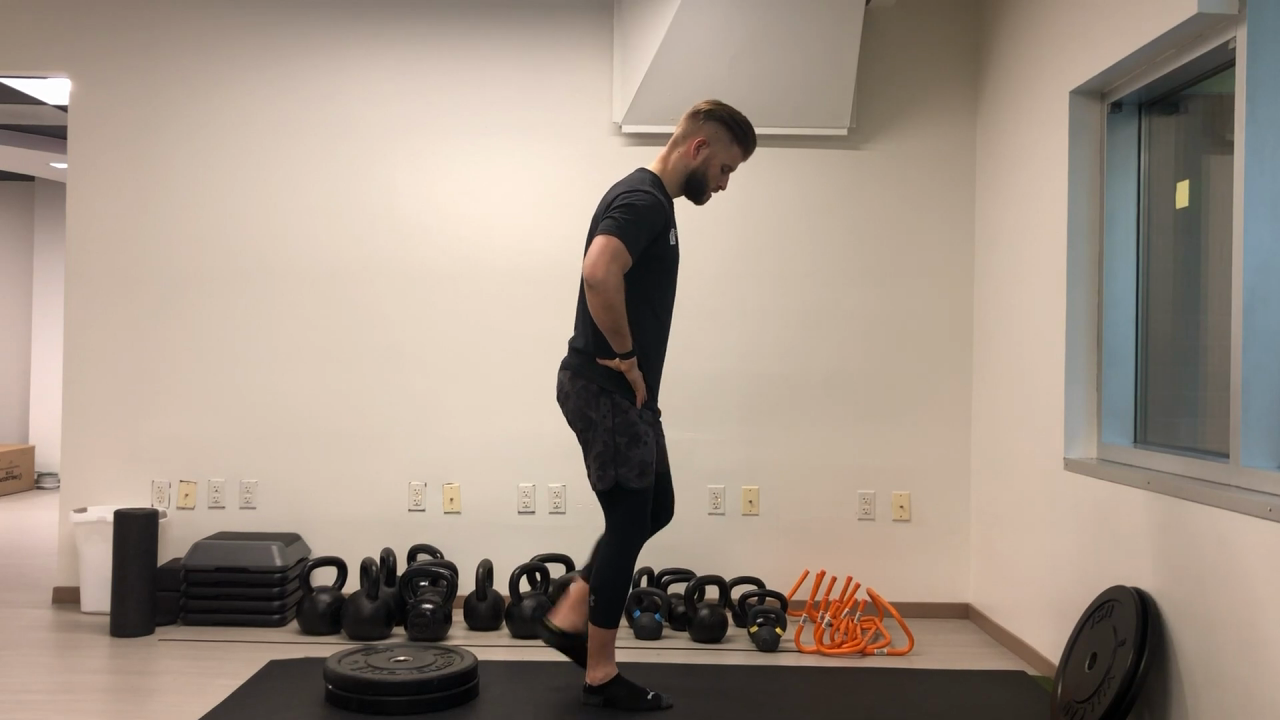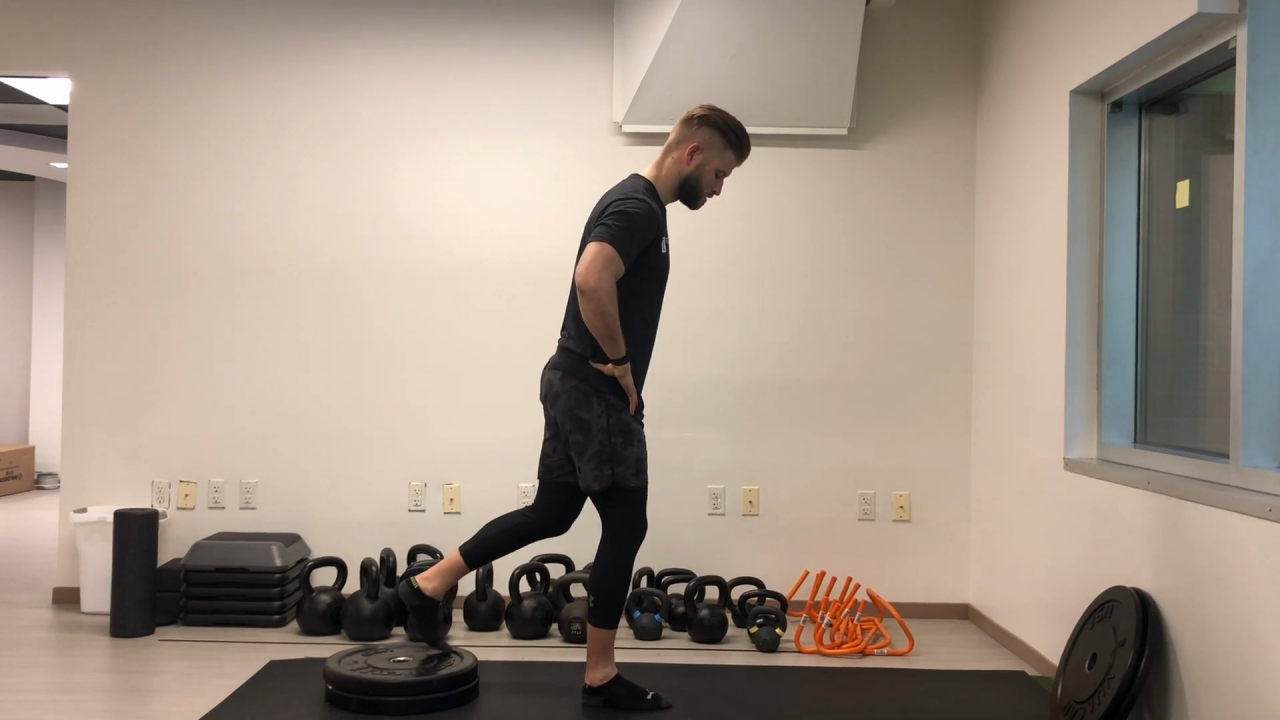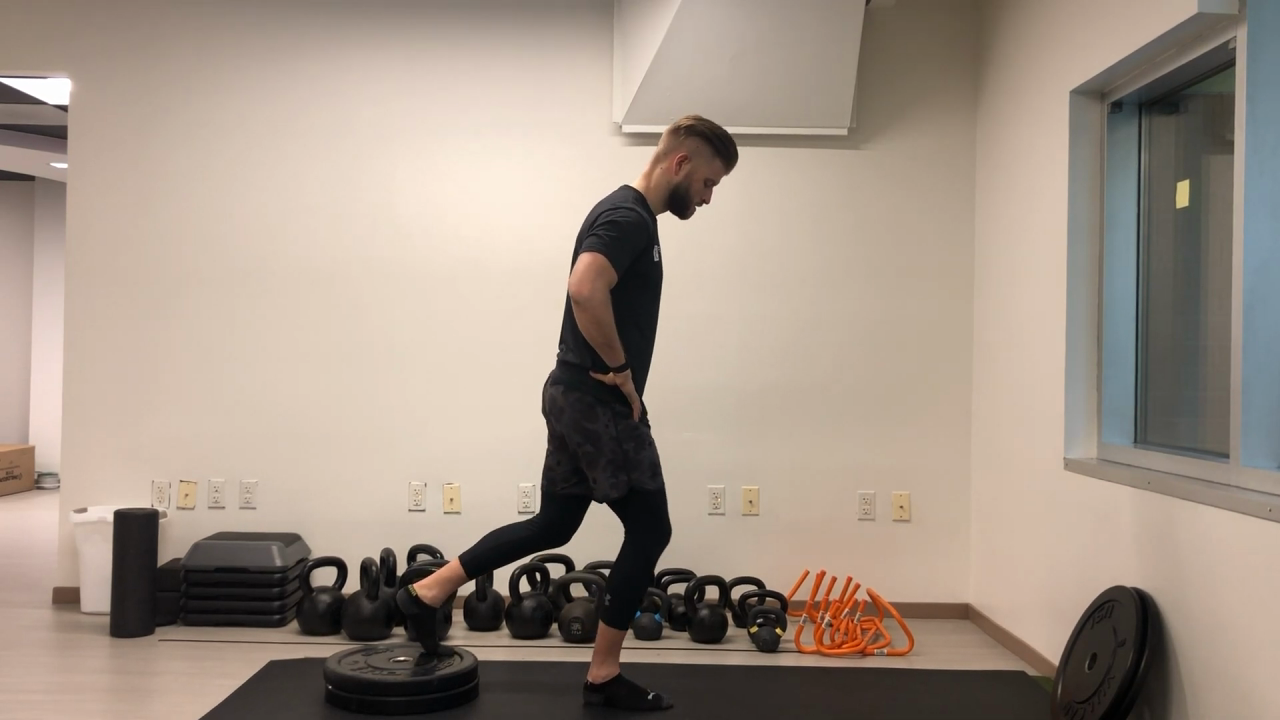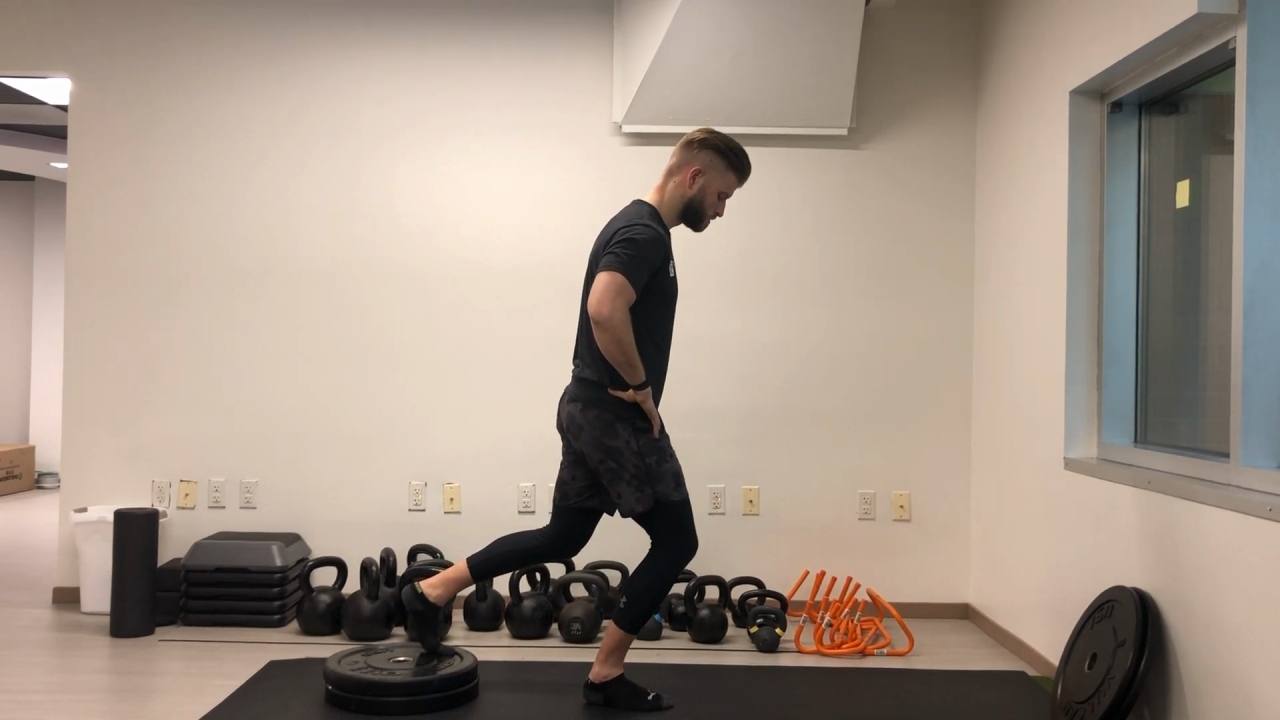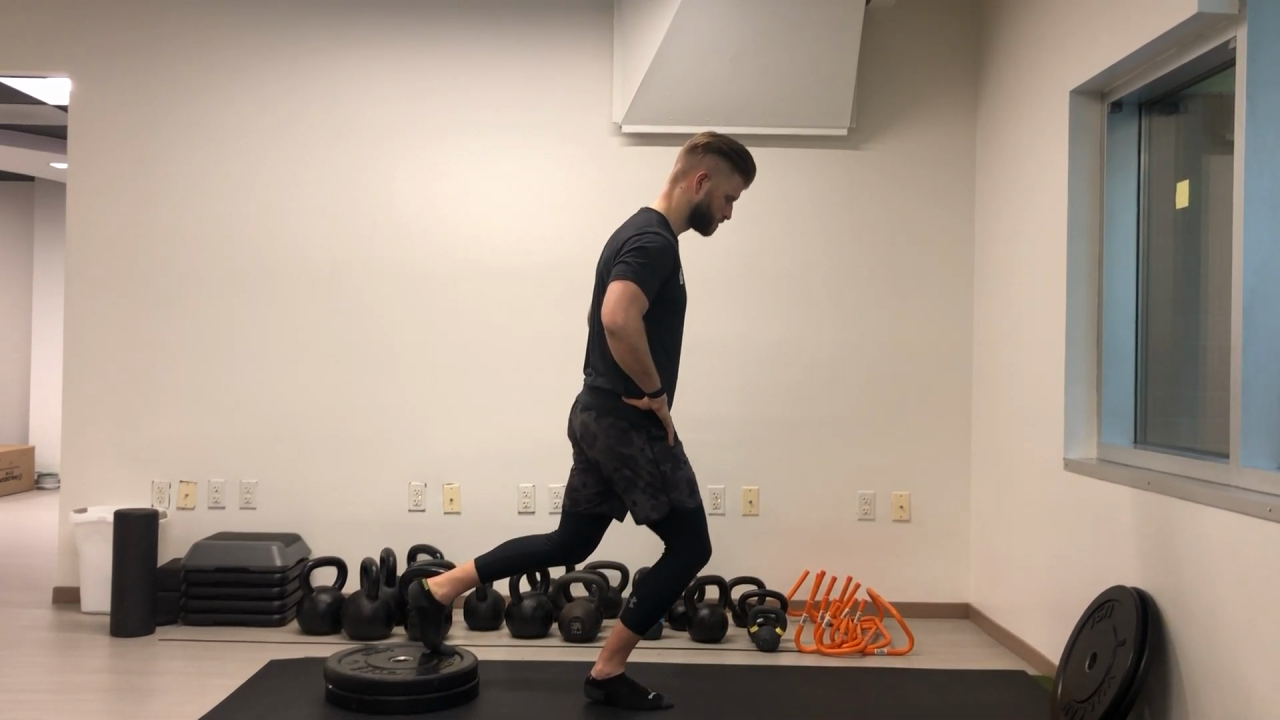
dt=1s
person 1, frame 1
left shoulder: (651, 200)
right shoulder: (642, 199)
right elbow: (599, 274)
right wrist: (626, 356)
left hip: (614, 388)
right hip: (605, 386)
left knee: (654, 509)
right knee: (630, 522)
left ankle: (569, 617)
right ankle: (600, 673)
person 1, frame 2
left shoulder: (639, 204)
right shoulder: (637, 207)
right elbow: (592, 280)
right wrist: (619, 362)
left hip: (576, 384)
right hip: (594, 390)
left knee: (552, 511)
right knee: (625, 526)
left ankle: (429, 585)
right ankle: (600, 676)
person 1, frame 3
left shoulder: (630, 214)
right shoulder: (628, 217)
right elbow: (585, 290)
right wrist: (621, 370)
left hip: (576, 394)
right hip: (596, 401)
left knee: (553, 523)
right knee: (649, 530)
left ankle: (427, 592)
right ankle: (604, 675)
person 1, frame 4
left shoulder: (639, 226)
right shoulder: (644, 233)
right elbow: (605, 310)
right wrist: (640, 386)
left hip: (590, 408)
right hip: (614, 416)
left knee: (563, 536)
right knee: (676, 541)
left ankle: (432, 591)
right ankle: (606, 675)
person 1, frame 5
left shoulder: (644, 233)
right shoulder: (653, 241)
right elbow: (618, 319)
right wrist: (655, 393)
left hip: (600, 414)
right hip: (627, 422)
left knee: (570, 542)
right knee: (689, 547)
left ankle: (437, 589)
right ankle: (607, 674)
